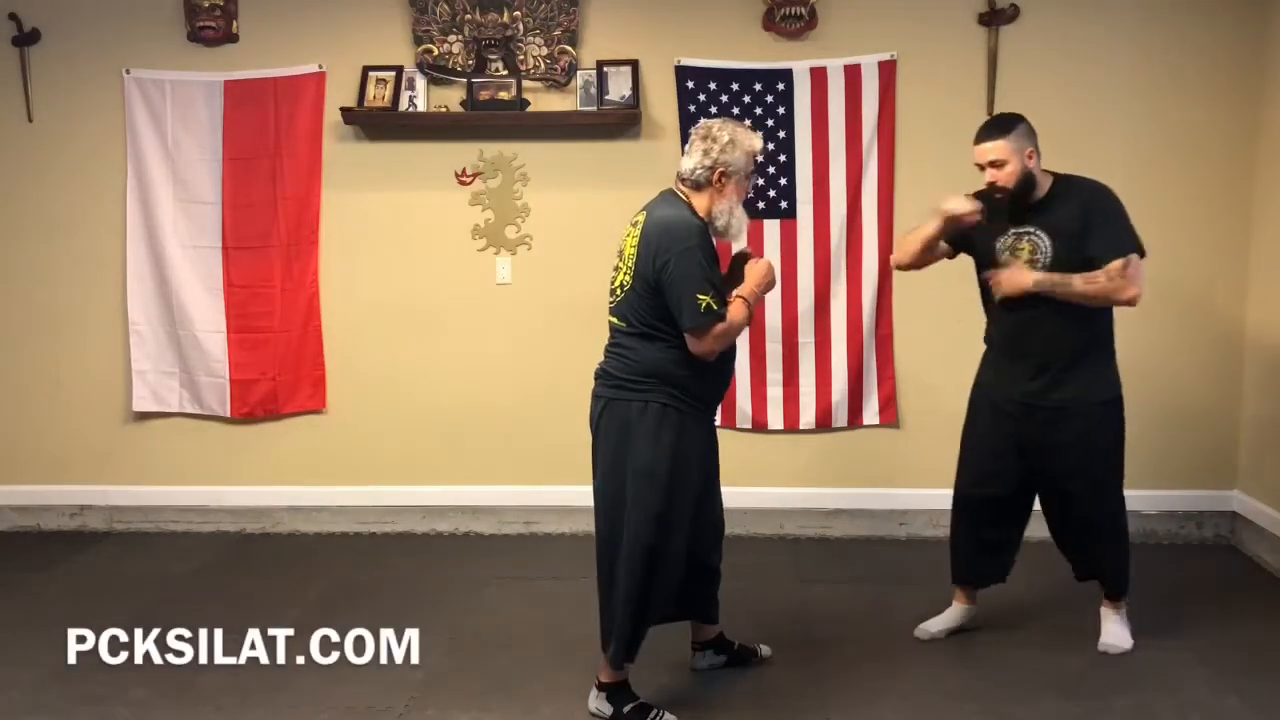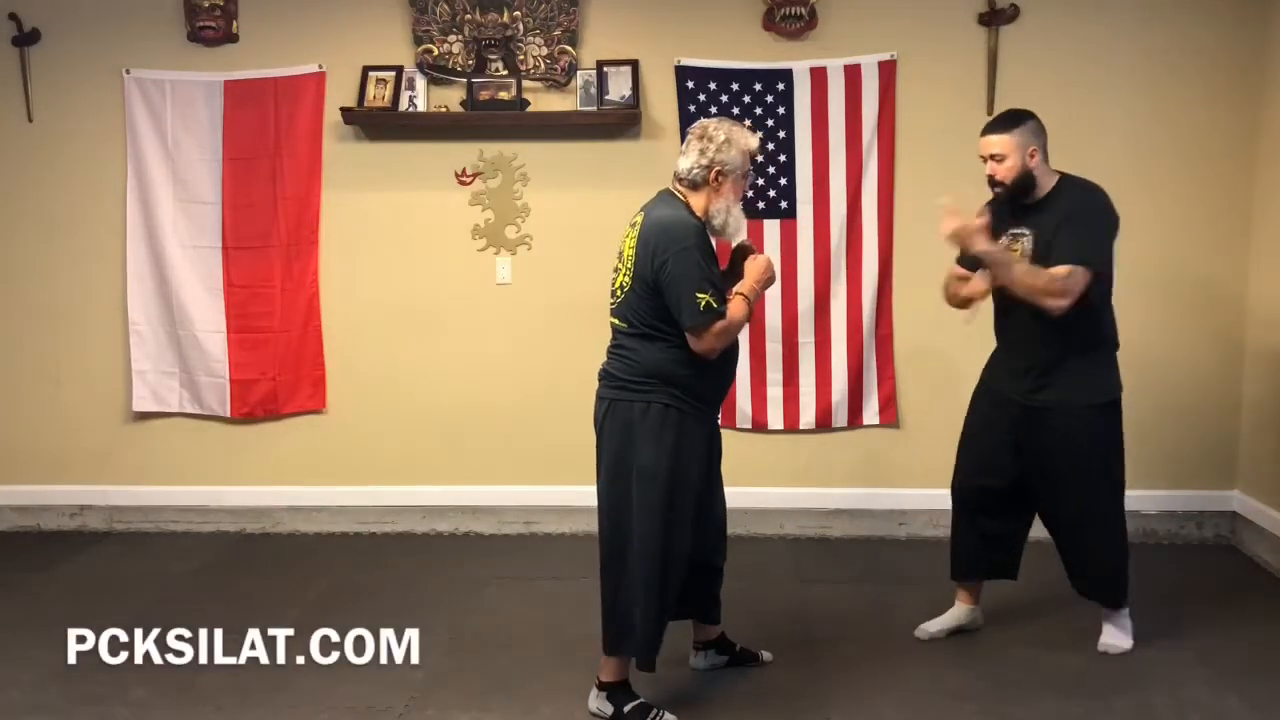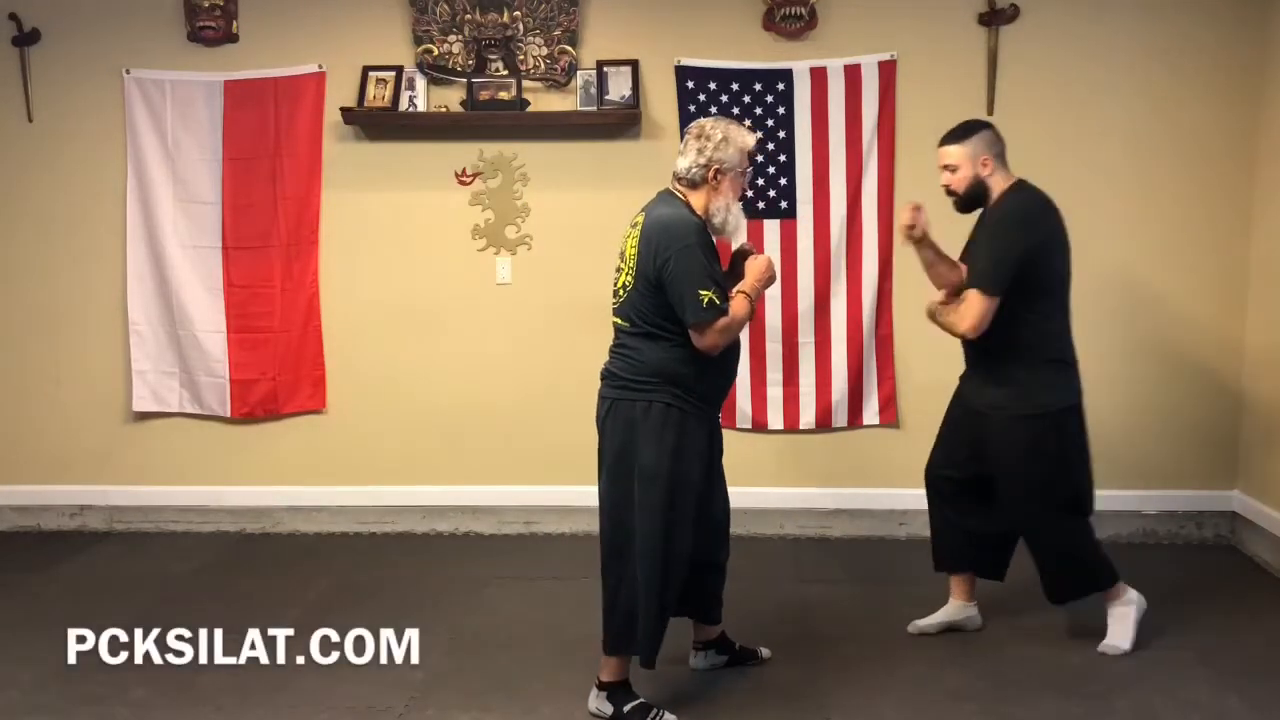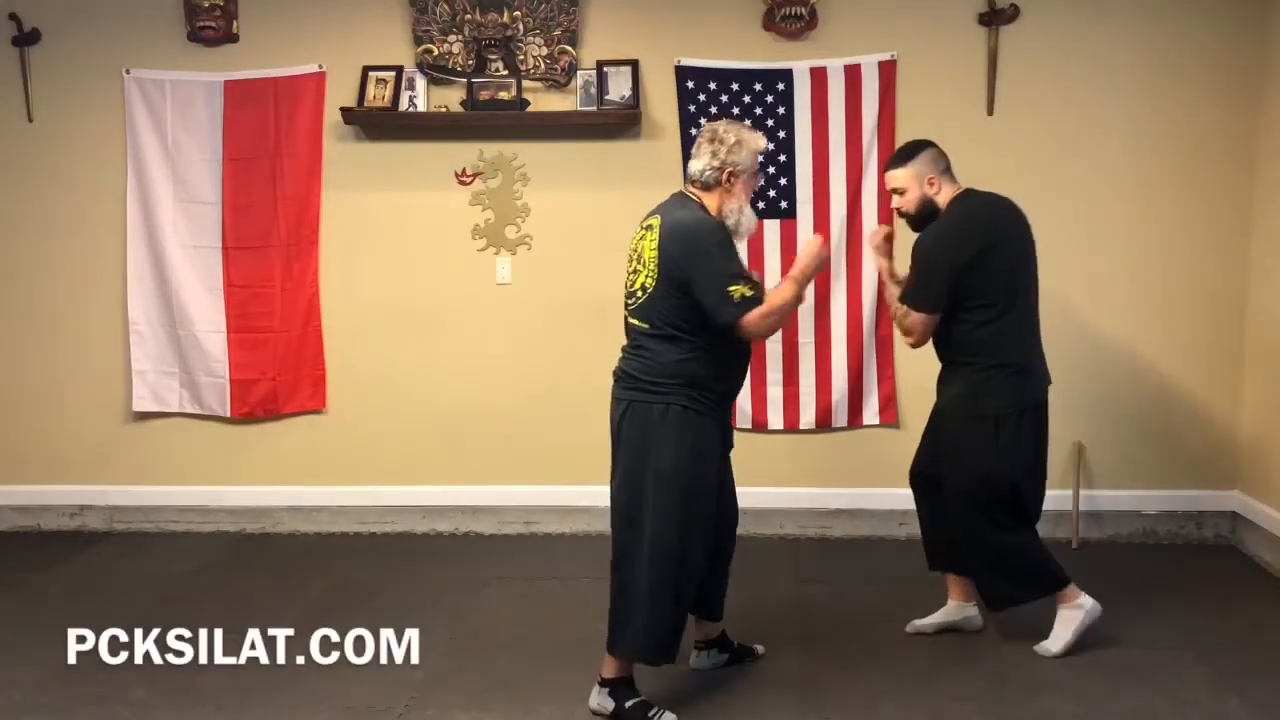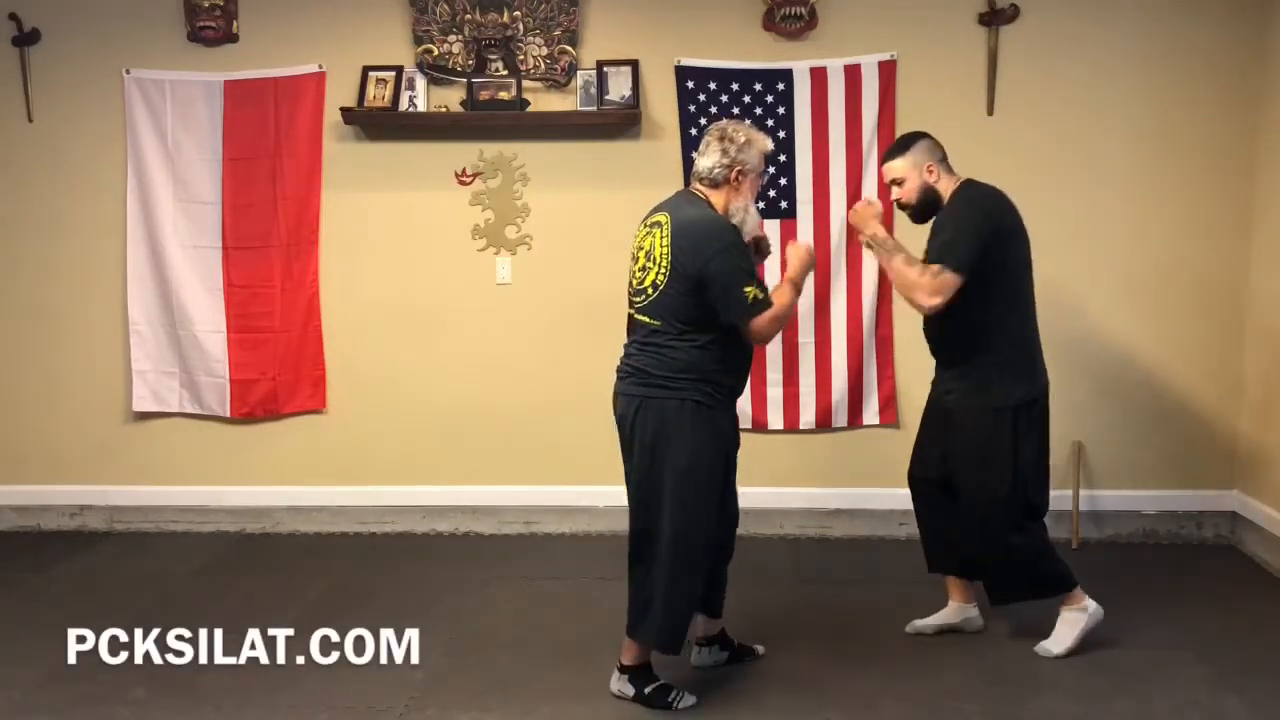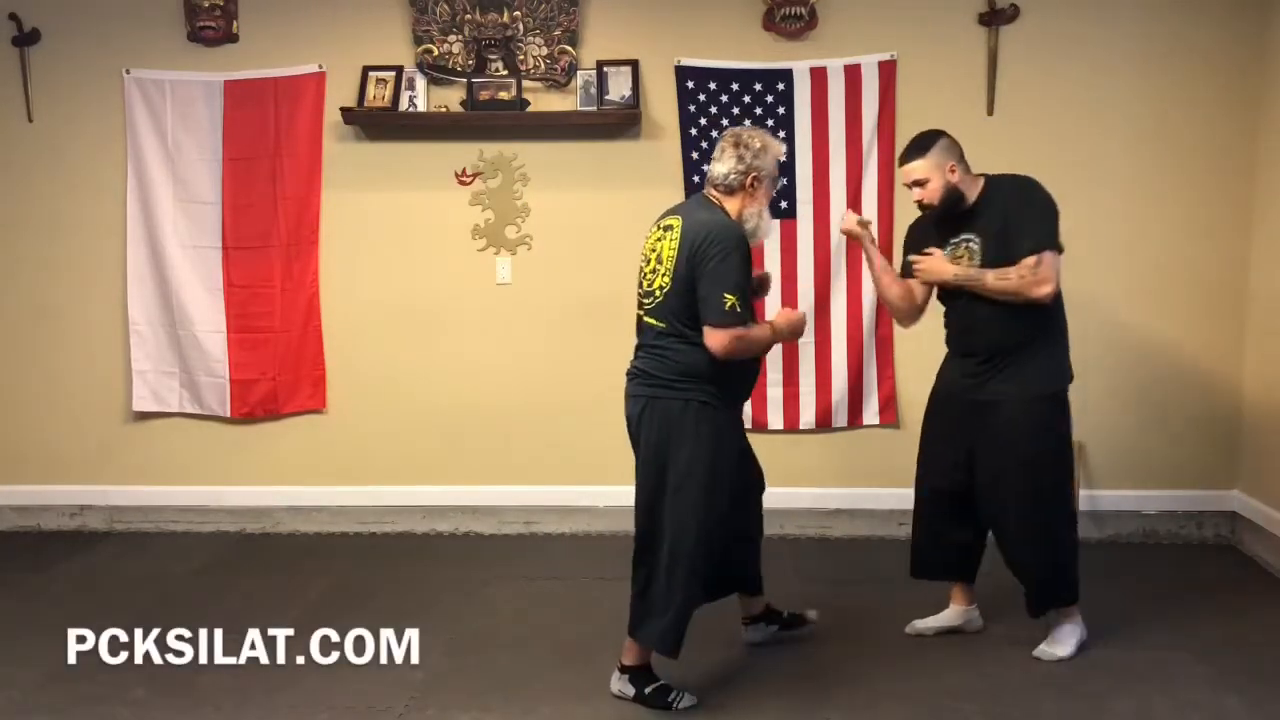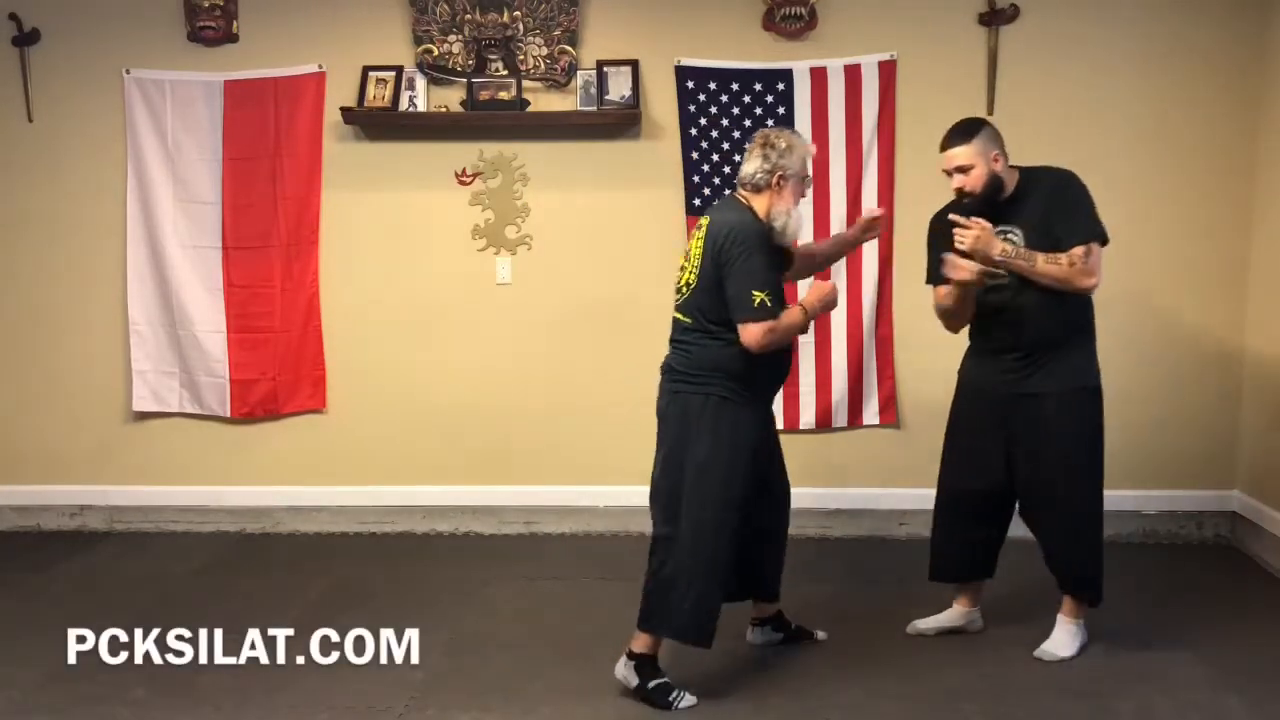
dt=0.3s
person 1, frame 1
left shoulder: (668, 213)
right shoulder: (682, 233)
right elbow: (707, 340)
left wrist: (730, 282)
right wrist: (750, 292)
left hip: (667, 408)
right hip: (646, 412)
left knee: (696, 528)
right knee: (641, 541)
left ankle: (708, 642)
person 1, frame 2
left shoulder: (668, 214)
right shoulder: (679, 232)
right elbow: (708, 337)
left wrist: (730, 275)
right wrist: (750, 287)
left hip: (673, 408)
right hip: (650, 412)
left knee: (700, 526)
right knee: (644, 541)
left ankle: (710, 641)
person 1, frame 3
left shoulder: (669, 214)
right shoulder: (680, 231)
right elbow: (711, 334)
left wrist: (730, 276)
right wrist: (751, 286)
left hip: (675, 407)
right hip: (652, 411)
left knee: (704, 523)
right knee: (644, 539)
left ankle: (709, 640)
person 1, frame 4
left shoulder: (671, 216)
right shoulder: (699, 232)
right elbow: (760, 321)
left wrist: (749, 281)
right wrist: (806, 268)
left hip: (677, 404)
right hip: (666, 411)
left knee: (712, 521)
right knee: (656, 538)
left ankle: (710, 640)
person 1, frame 5
left shoulder: (667, 214)
right shoulder: (712, 232)
right elbow: (764, 324)
left wrist: (748, 260)
right wrist: (794, 273)
left hip: (659, 394)
right hip: (676, 405)
left knee: (711, 518)
right knee: (672, 529)
left ankle: (710, 637)
right ankle: (633, 667)
person 1, frame 6
left shoulder: (680, 217)
right shoulder: (722, 236)
right elbow: (724, 341)
left wrist: (747, 290)
right wrist: (781, 328)
left hip: (674, 396)
right hip: (684, 407)
left knee: (739, 499)
right knee: (675, 530)
left ankle: (758, 615)
right ankle: (633, 668)
person 1, frame 7
left shoulder: (732, 219)
right shoulder: (744, 234)
left elbow: (790, 264)
right elbow: (758, 334)
left wrist: (854, 237)
right wrist: (812, 307)
left hip: (730, 399)
right hip: (707, 403)
left knee: (767, 505)
right knee: (696, 525)
left ankle: (767, 618)
right ankle: (640, 659)
person 2, frame 1
left shoulder: (1090, 200)
right shoulder: (980, 208)
left elbow: (1127, 286)
right elbow: (902, 258)
left wrist: (1036, 280)
right wrist: (943, 219)
left hip: (1082, 390)
right hip: (1003, 386)
left knee: (1091, 504)
right knee: (979, 496)
left ankle: (1114, 606)
right ankle: (964, 602)
person 2, frame 2
left shoulder: (1084, 204)
right shoulder: (999, 209)
left elbow: (1057, 295)
right elbow: (962, 291)
left wrist: (982, 251)
right wrist: (966, 283)
left hip: (1078, 390)
right hip: (1008, 379)
left knee: (1085, 506)
right knee: (976, 488)
left ankle: (1115, 611)
right ankle: (966, 605)
person 2, frame 3
left shoulder: (1019, 216)
right shoulder: (995, 214)
left elbow: (971, 320)
right elbow: (960, 285)
left wrist: (936, 311)
right wrist: (922, 243)
left hip: (1033, 396)
right hip: (990, 385)
left knee: (1043, 509)
right knee: (950, 480)
left ankle: (1120, 599)
right ankle: (962, 603)
person 2, frame 4
left shoulder: (945, 237)
right shoulder: (994, 210)
left elbow: (915, 332)
left wrist: (883, 272)
right wrist: (910, 282)
left hip: (991, 395)
right hip: (988, 385)
left knee: (987, 511)
right knee: (934, 481)
left ankle: (1073, 601)
right ankle: (962, 602)
person 2, frame 5
left shoulder: (971, 210)
right shoulder: (961, 211)
left elbow: (931, 295)
right elbow: (934, 285)
left wrist: (877, 242)
right wrist: (893, 249)
left hip: (998, 388)
right hip: (965, 382)
left knee: (997, 508)
right knee: (933, 484)
left ankle: (1076, 603)
right ankle: (962, 604)
person 2, frame 6
left shoulder: (1019, 197)
right shoulder: (926, 230)
left elbow: (1042, 283)
right elbow: (904, 312)
left wrist: (956, 273)
right wrist: (870, 248)
left hip: (1028, 384)
right hip: (961, 380)
left knee: (1029, 506)
right knee: (943, 492)
left ankle: (1067, 617)
right ankle: (962, 606)
person 2, frame 7
left shoulder: (1058, 191)
right shoulder: (948, 223)
left elbow: (1086, 274)
right elbow: (952, 318)
left wrist: (999, 252)
right wrist: (959, 282)
left hip: (1061, 380)
right hip: (985, 378)
left knee: (1064, 502)
right knee: (966, 492)
left ankle: (1072, 616)
right ankle: (965, 606)
